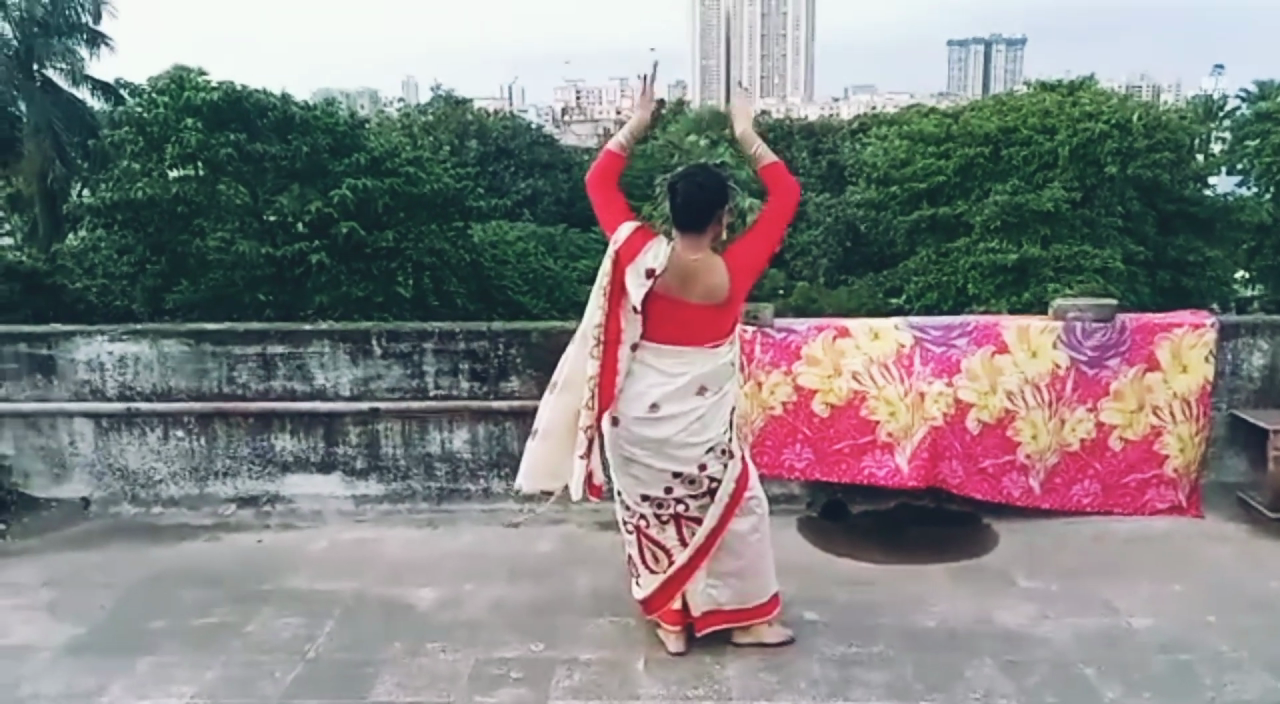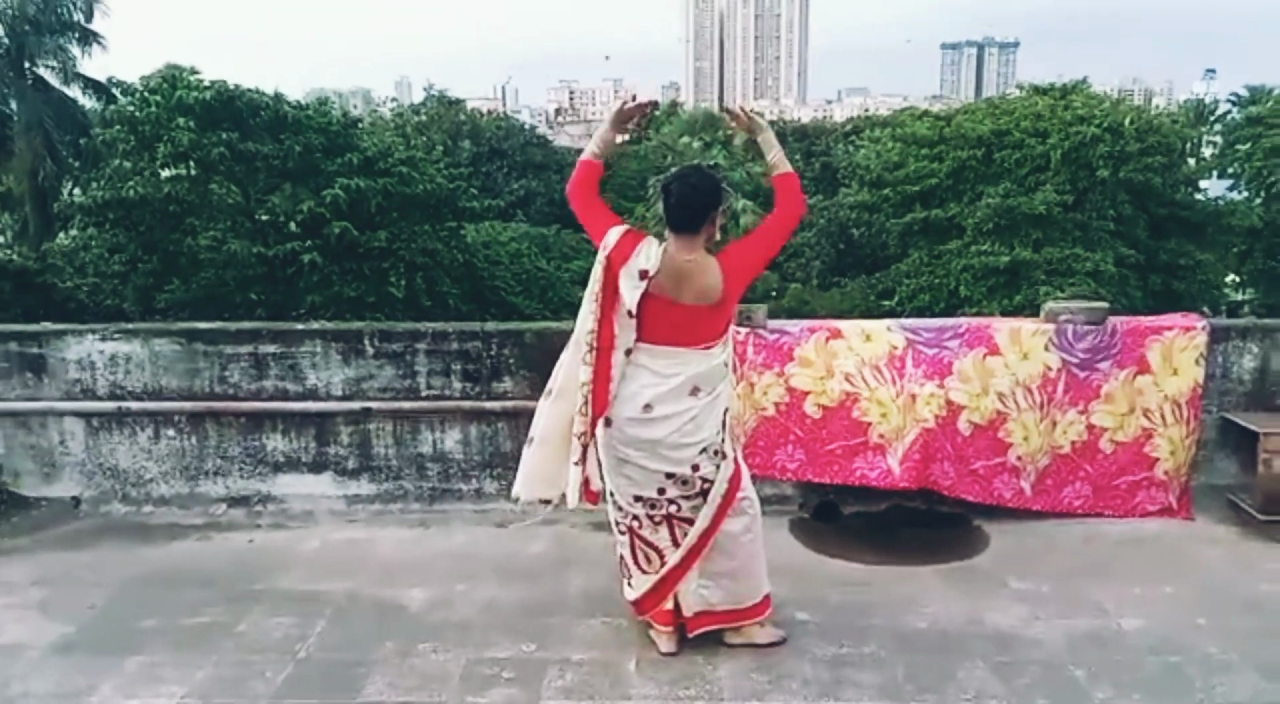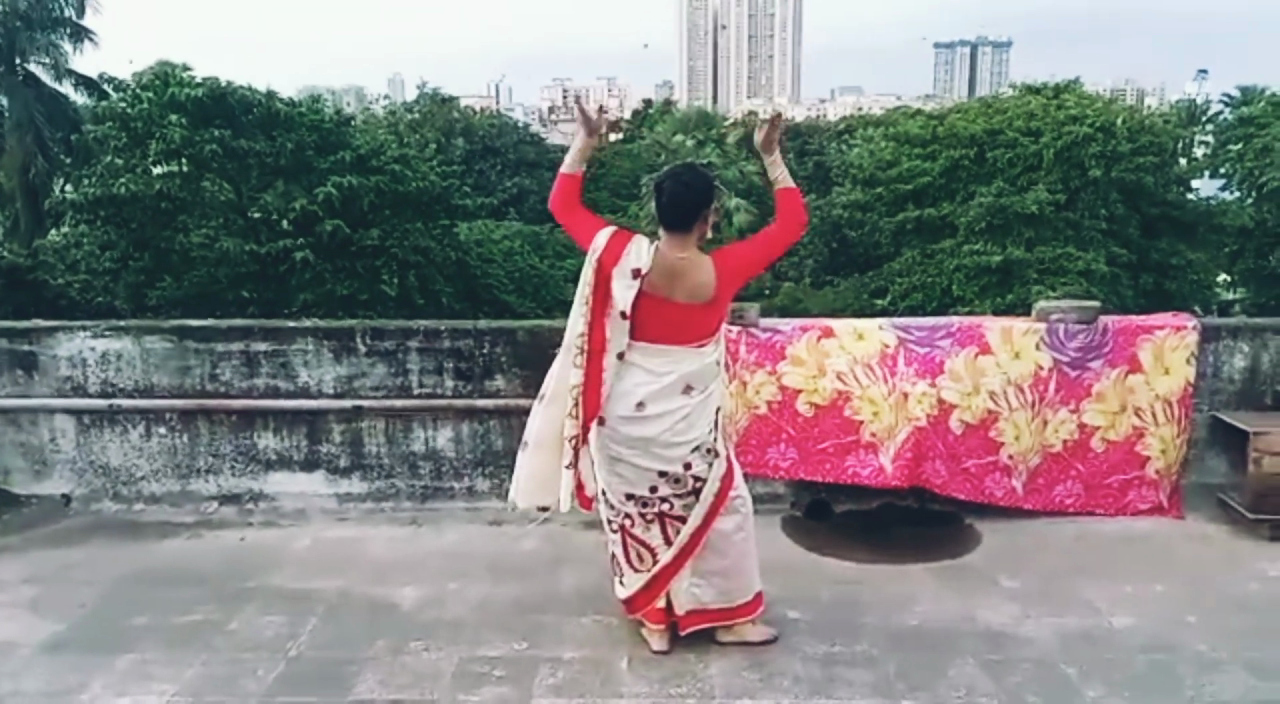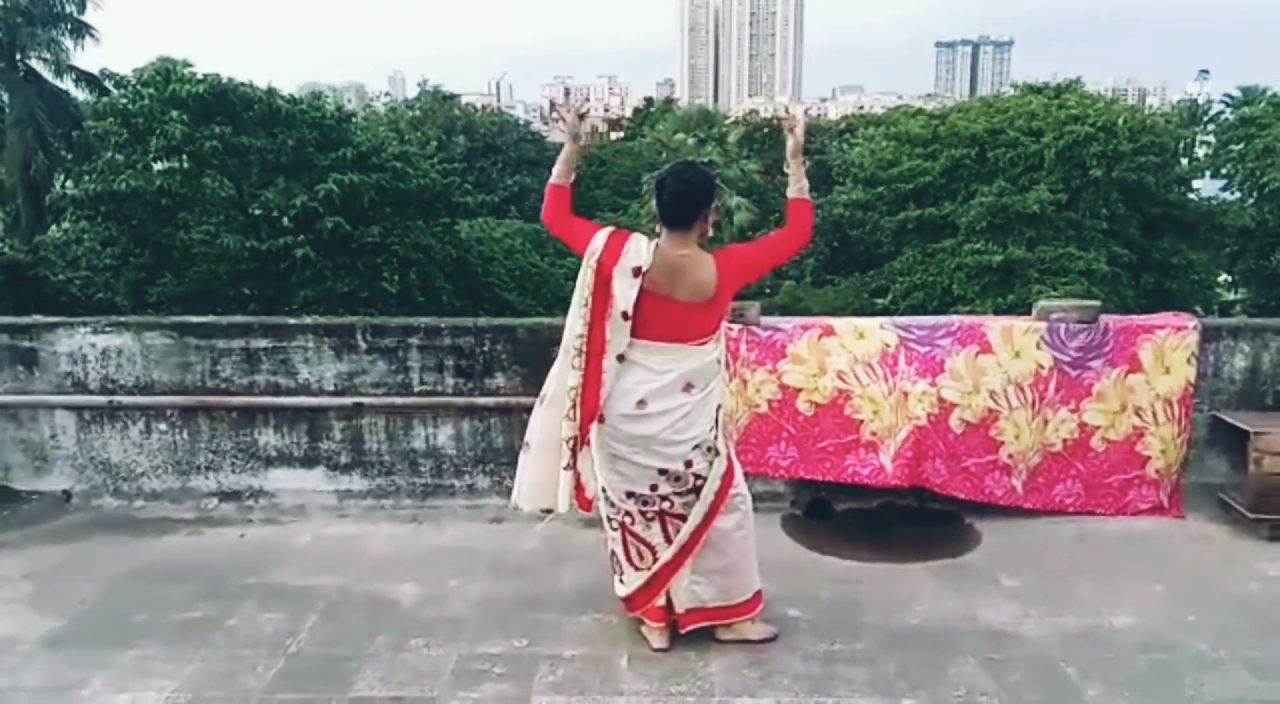
dt=0.2s
person 1, frame 1
left shoulder: (639, 255)
right shoulder: (733, 272)
left elbow: (599, 181)
right elbow: (786, 196)
left wrist: (636, 124)
right wrist: (747, 135)
left hip: (636, 421)
right hip: (700, 427)
left knee: (651, 515)
right knee: (738, 508)
left ankle: (670, 619)
right ankle: (747, 616)
person 1, frame 2
left shoulder: (631, 258)
right shoulder: (728, 274)
left elbow: (580, 191)
right elbow: (791, 207)
left wrist: (609, 131)
right wrist: (764, 137)
left hip: (630, 421)
right hip: (694, 426)
left knee: (643, 517)
right knee: (729, 511)
left ankle: (662, 622)
right ankle: (740, 617)
person 1, frame 3
left shoulder: (624, 258)
right shoulder: (721, 272)
left elbow: (562, 202)
right elbow: (793, 223)
left wrist: (586, 141)
right wrist: (772, 157)
left hip: (624, 420)
right hip: (687, 425)
left knee: (636, 515)
right knee: (720, 510)
left ankle: (654, 620)
right ankle: (731, 616)
person 1, frame 4
left shoulder: (622, 256)
right shoulder: (722, 270)
left elbow: (555, 215)
right elbow: (798, 232)
left wrist: (572, 148)
right wrist: (795, 162)
left hip: (625, 416)
right hip: (687, 423)
left knee: (635, 512)
right knee: (720, 506)
left ankle: (653, 617)
right ankle: (730, 613)
